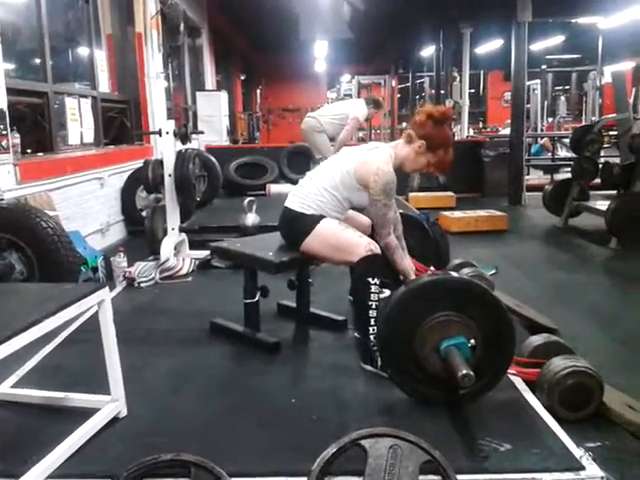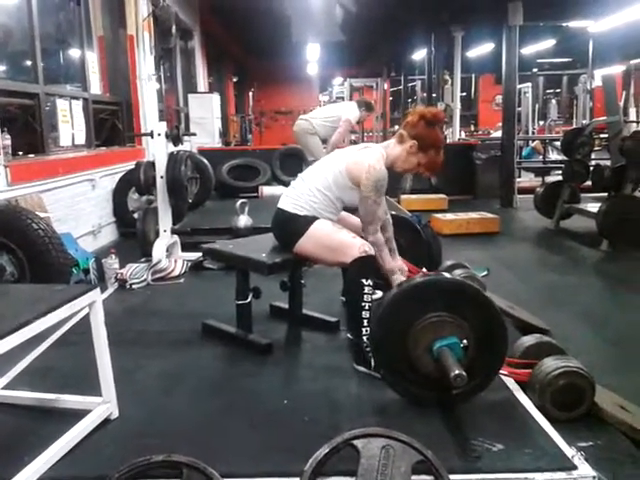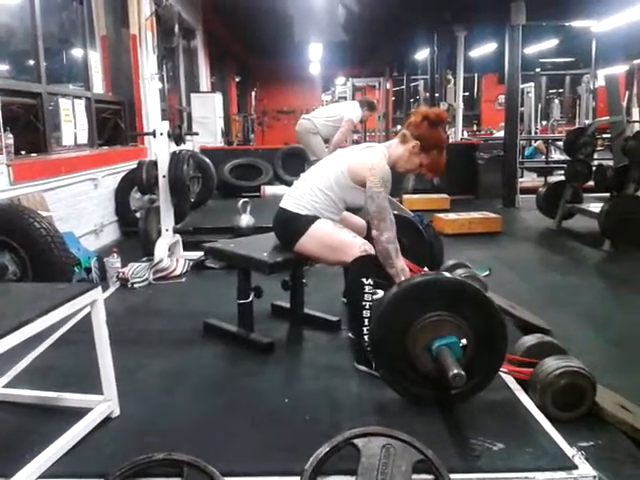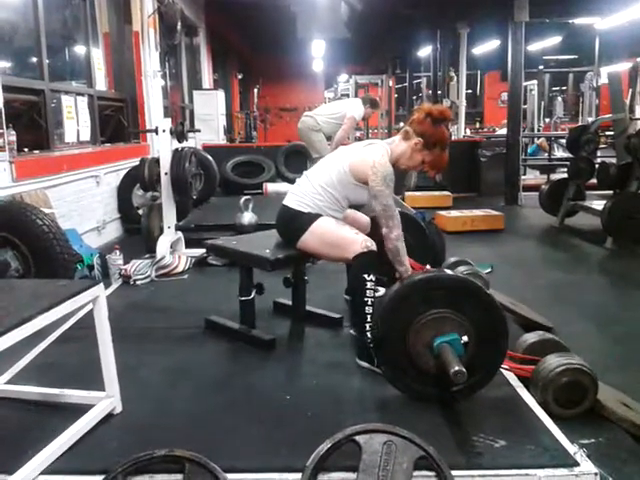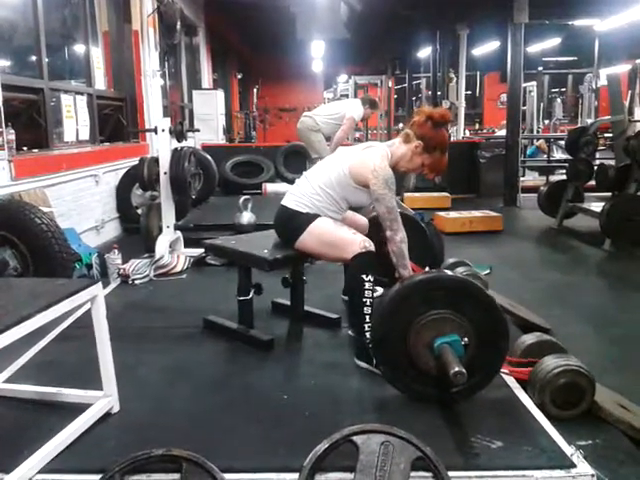
dt=0.2s
person 1, frame 1
left shoulder: (382, 152)
right shoulder: (382, 169)
left elbow: (392, 217)
right elbow: (386, 236)
left wrist: (405, 258)
right wrist: (409, 276)
left hip: (312, 210)
right hip: (300, 218)
left knee: (371, 230)
right knee: (368, 252)
left ankle: (363, 303)
right ankle: (371, 352)
person 1, frame 2
left shoulder: (374, 153)
right shoulder: (374, 167)
left elbow: (382, 215)
right elbow: (372, 234)
left wrist: (395, 257)
right wrist: (394, 278)
left hip: (304, 211)
right hip: (293, 219)
left knee: (360, 232)
right knee: (362, 252)
left ankle: (355, 301)
right ankle: (364, 353)
person 1, frame 3
left shoulder: (377, 152)
right shoulder: (378, 167)
left elbow: (385, 217)
right elbow: (383, 233)
left wrist: (398, 260)
right wrist: (401, 280)
left hip: (307, 210)
right hip: (295, 219)
left knee: (365, 230)
right knee: (362, 252)
left ankle: (355, 297)
right ankle: (365, 352)
person 1, frame 4
left shoulder: (378, 149)
right shoulder: (380, 164)
left elbow: (389, 218)
right elbow: (391, 229)
left wrist: (403, 263)
right wrist: (407, 279)
left hip: (309, 208)
right hip: (297, 217)
left knee: (368, 227)
right knee: (364, 249)
left ankle: (357, 292)
right ankle: (368, 349)
person 1, frame 5
left shoulder: (379, 151)
right shoulder: (379, 167)
left elbow: (388, 224)
right elbow: (394, 231)
left wrist: (402, 267)
left hip: (310, 209)
right hip: (295, 217)
left knee: (366, 228)
right knee: (362, 249)
left ankle: (355, 290)
right ankle: (366, 350)
